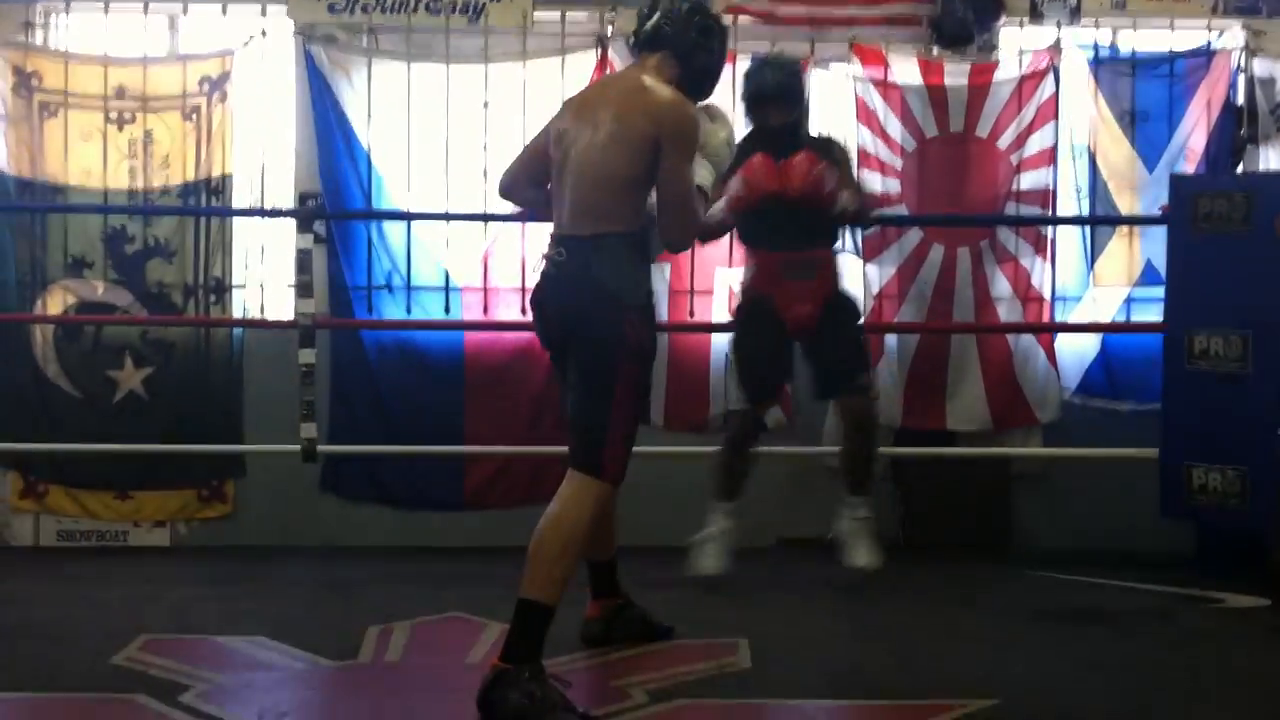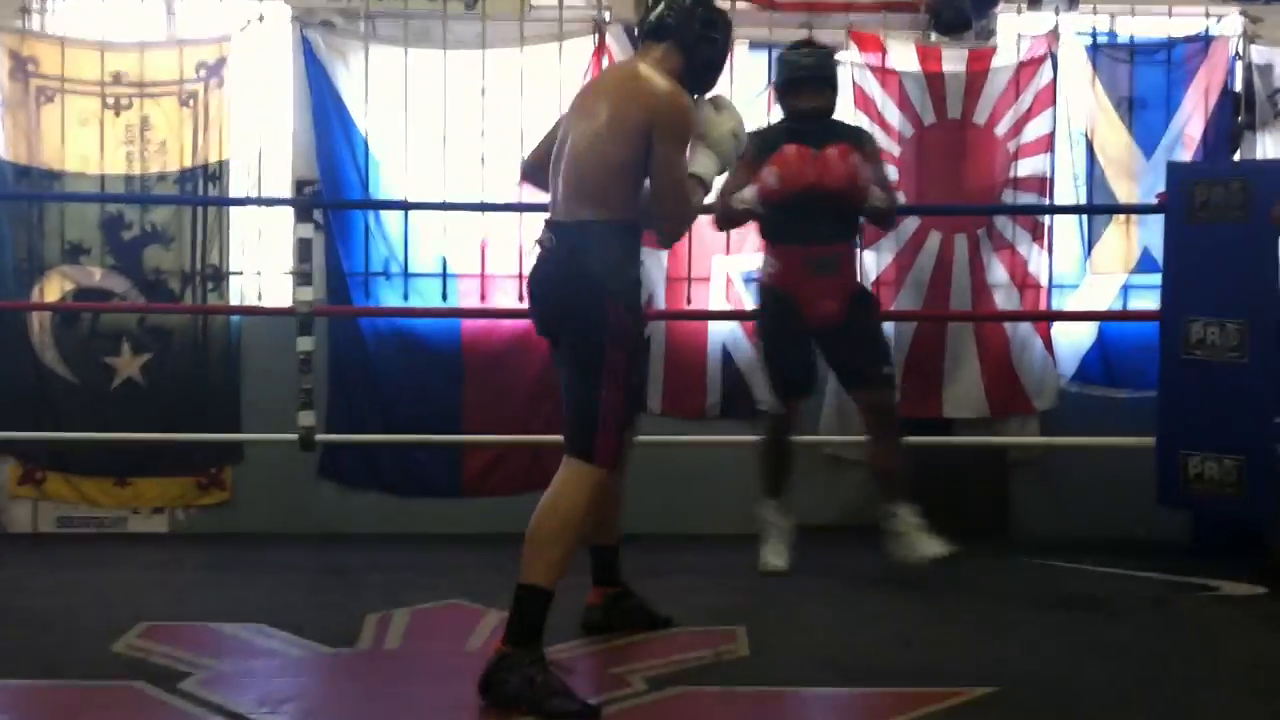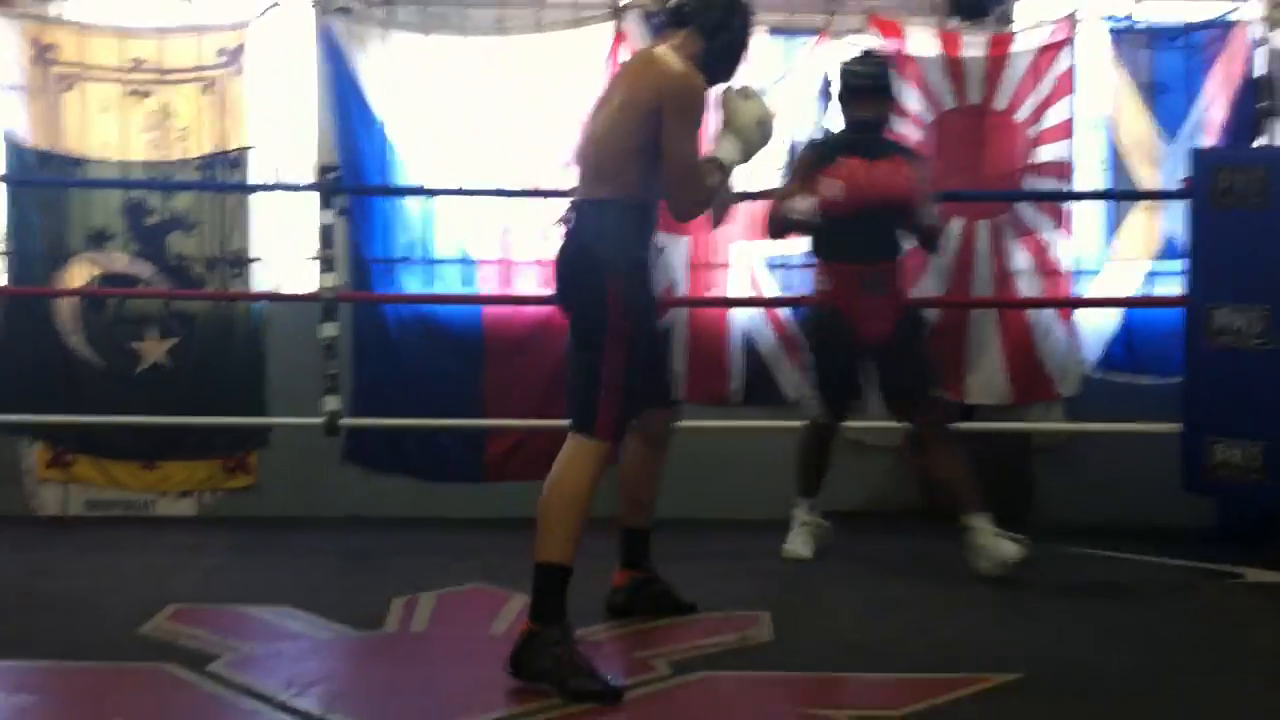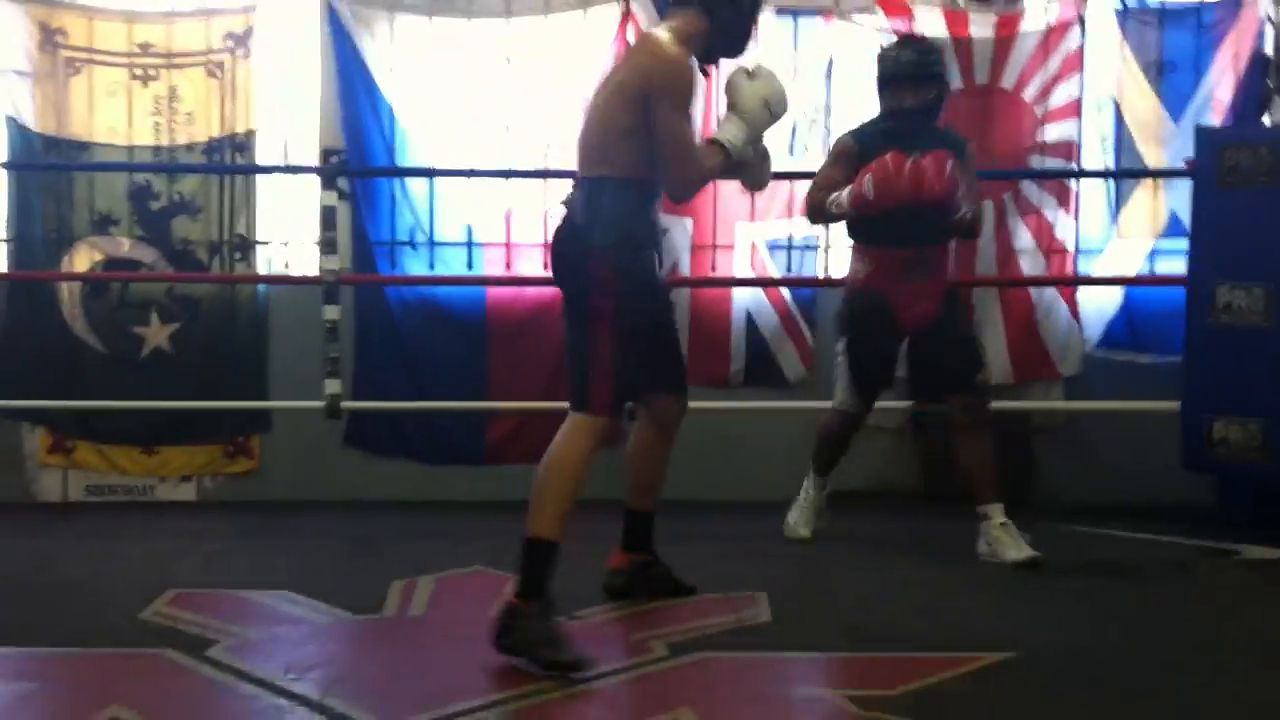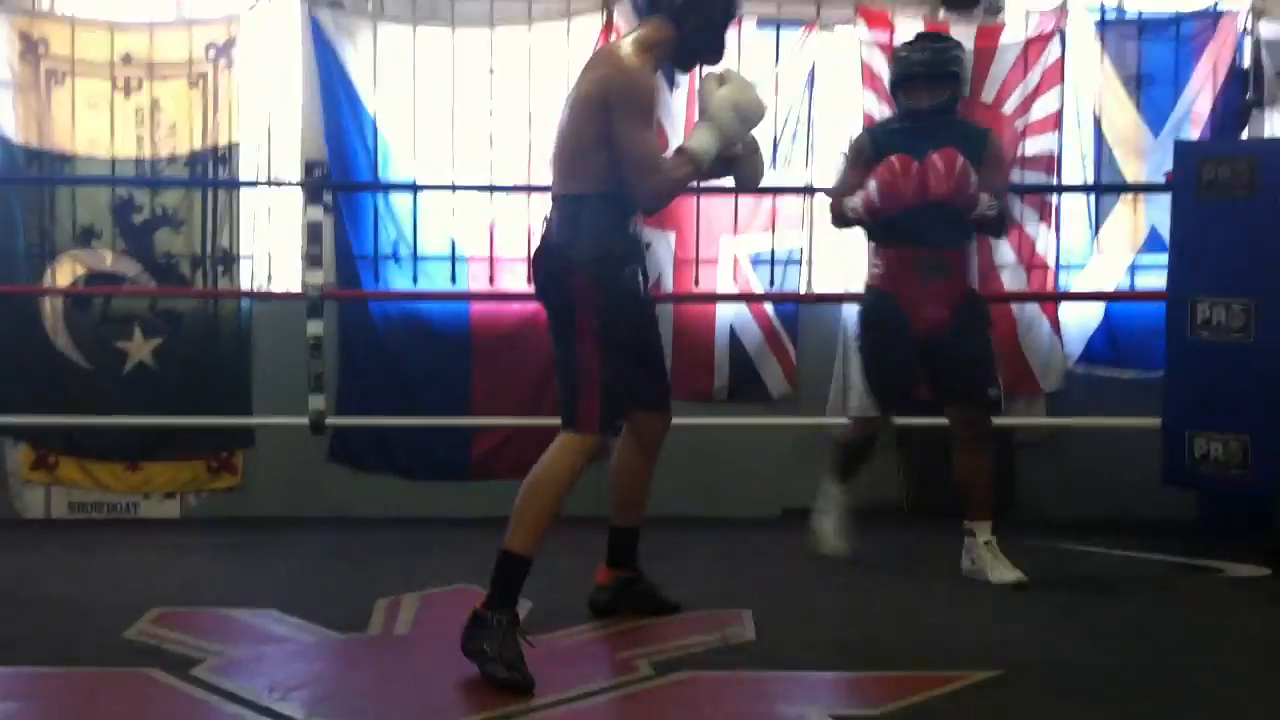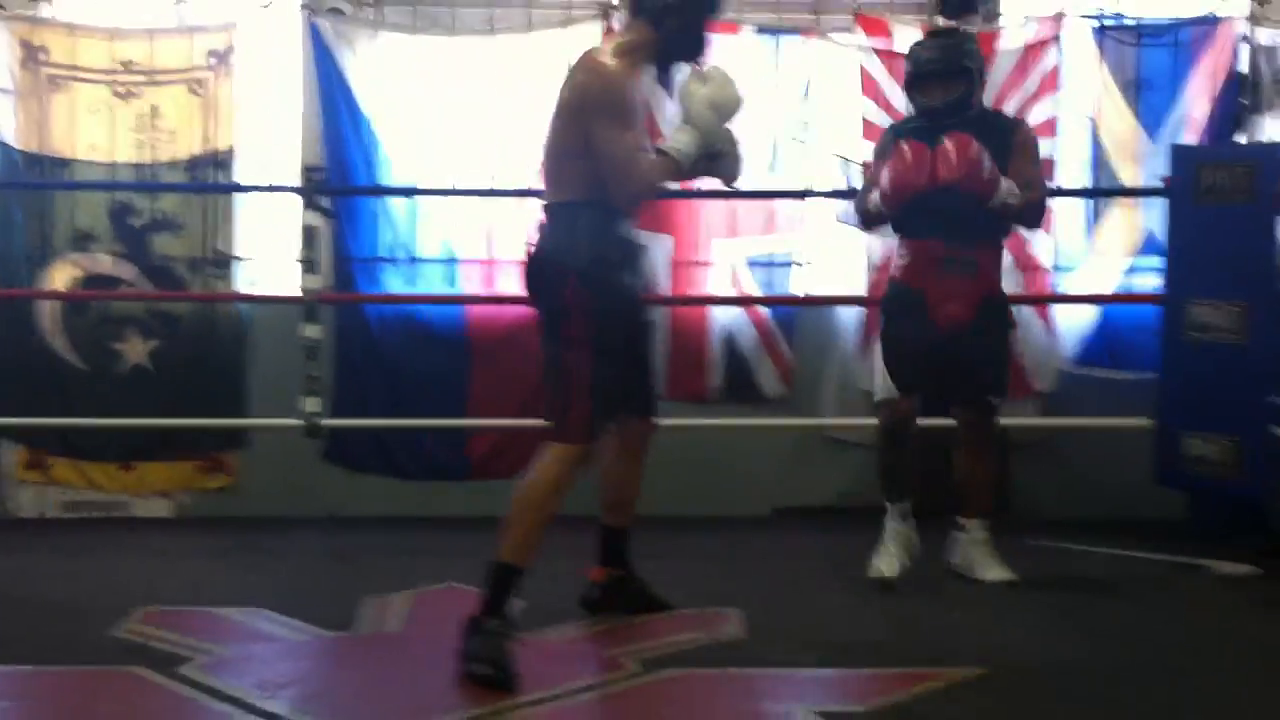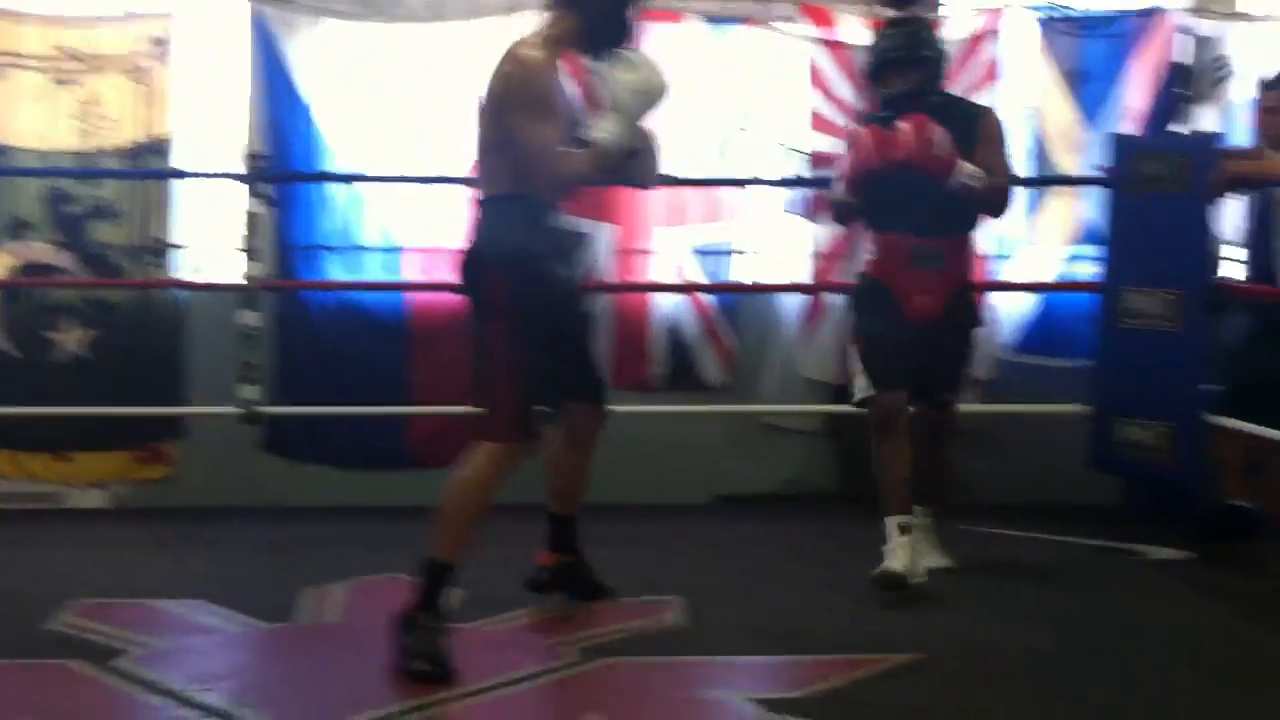
dt=0.1s
person 1, frame 1
left shoulder: (583, 101)
right shoulder: (672, 109)
left elbow: (514, 186)
right elbow: (676, 234)
right wrist: (705, 171)
left hip: (561, 285)
right hip: (610, 293)
left knee: (602, 459)
right knee: (591, 473)
left ankle: (608, 606)
person 1, frame 2
left shoulder: (603, 86)
right shoulder: (668, 99)
left elbow: (533, 169)
right elbow: (667, 224)
right wrist: (709, 161)
left hip: (563, 269)
right hip: (597, 277)
left knee: (609, 436)
right knee: (587, 458)
left ankle: (607, 592)
right ankle: (517, 656)
person 1, frame 3
left shoulder: (638, 70)
right shoulder: (681, 82)
left elbow: (591, 157)
right elbow: (685, 203)
left wrist: (642, 174)
right wrist: (734, 148)
left hip: (592, 250)
right hip: (611, 259)
left knee: (653, 415)
right knee: (594, 436)
left ankle: (634, 577)
right ankle: (543, 632)
person 1, frame 4
right shoulder: (670, 60)
right elbow: (682, 179)
left wrist: (733, 152)
right wrist: (740, 128)
left hip: (624, 240)
right hip: (601, 242)
left knee: (665, 398)
right knee: (593, 414)
left ankle: (634, 559)
right ankle: (526, 604)
person 1, frame 5
left shoulder: (624, 62)
right shoulder: (630, 70)
right elbow: (649, 191)
left wrist: (720, 157)
right wrist: (714, 136)
left hip: (609, 256)
right hip: (584, 258)
left knee: (649, 413)
right knee: (585, 432)
left ankle: (618, 575)
right ankle: (495, 613)
person 1, frame 6
left shoulder: (617, 75)
right shoulder: (606, 74)
left elbow: (627, 167)
right elbow: (628, 188)
left wrist: (700, 150)
right wrist: (692, 132)
left hip: (606, 263)
right hip: (576, 264)
left knee: (633, 420)
right knee: (574, 439)
left ankle: (611, 573)
right ankle: (489, 615)
person 1, frame 7
left shoulder: (549, 68)
right shoulder: (530, 65)
left elbow: (558, 160)
right elbow: (550, 180)
left wrist: (621, 144)
right wrist: (616, 122)
left hip: (541, 255)
right hip: (508, 258)
left knee: (584, 404)
right knee: (504, 436)
left ankle: (560, 556)
right ankle: (423, 609)
person 2, frame 1
left shoulder: (828, 153)
right shoulder: (737, 159)
left elbow: (860, 215)
right elbow: (706, 228)
left wrist: (834, 194)
right wrist: (736, 199)
left hip: (822, 298)
right hip: (765, 300)
left knee: (859, 409)
right knee: (749, 414)
left ankle: (855, 516)
right ankle: (719, 526)
person 2, frame 2
left shoulder: (856, 145)
right shoulder: (762, 146)
left elbow: (886, 215)
right elbow: (724, 214)
left wrist: (863, 190)
right wrist: (763, 191)
left hip: (842, 292)
right hip: (785, 294)
left knee: (880, 402)
right knee: (784, 411)
left ankle: (903, 522)
right ankle: (776, 525)
person 2, frame 3
left shoulder: (905, 160)
right shoulder: (817, 156)
left elbow: (931, 238)
right elbow: (778, 220)
left wrist: (917, 209)
right wrist: (822, 202)
left hip: (890, 306)
right hip: (833, 308)
left knee: (930, 418)
right knee: (826, 419)
left ankle: (979, 532)
right ankle: (805, 518)
person 2, frame 4
left shoulder: (953, 147)
right shoulder: (858, 144)
left elbow: (972, 228)
right elbow: (816, 207)
left wrist: (959, 202)
right wrist: (857, 197)
left hip: (935, 295)
right hip: (872, 296)
left knee: (969, 405)
right knee: (852, 409)
left ankle: (992, 525)
right ankle: (812, 491)
person 2, frame 5
left shoulder: (980, 142)
right shoulder: (873, 143)
left elbow: (999, 222)
right elbow: (838, 210)
left wrist: (974, 198)
right wrist: (868, 201)
left hip: (953, 298)
right hip: (891, 299)
left knee: (974, 418)
right knee: (874, 419)
left ankle: (980, 542)
right ankle: (835, 493)
person 2, frame 6
left shoulder: (1009, 134)
right shoulder: (900, 139)
left elbow: (1034, 211)
right elbow: (867, 215)
left wrist: (992, 184)
right wrist: (885, 193)
left hip: (977, 296)
right hip: (913, 293)
left knee: (980, 419)
right knee: (899, 412)
left ankle: (974, 538)
right ankle: (897, 527)
person 2, frame 7
left shoulder: (975, 121)
right shoulder: (870, 131)
left elbow: (997, 198)
right elbow: (840, 211)
left wrist: (951, 166)
right wrist: (851, 180)
left hip: (946, 289)
right hip: (884, 288)
left knee: (936, 413)
right knee: (890, 407)
left ankle: (918, 525)
right ankle: (897, 537)
